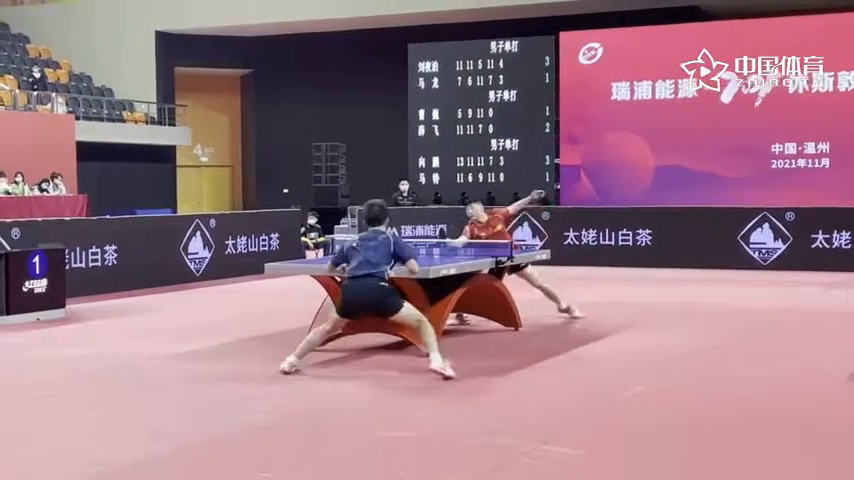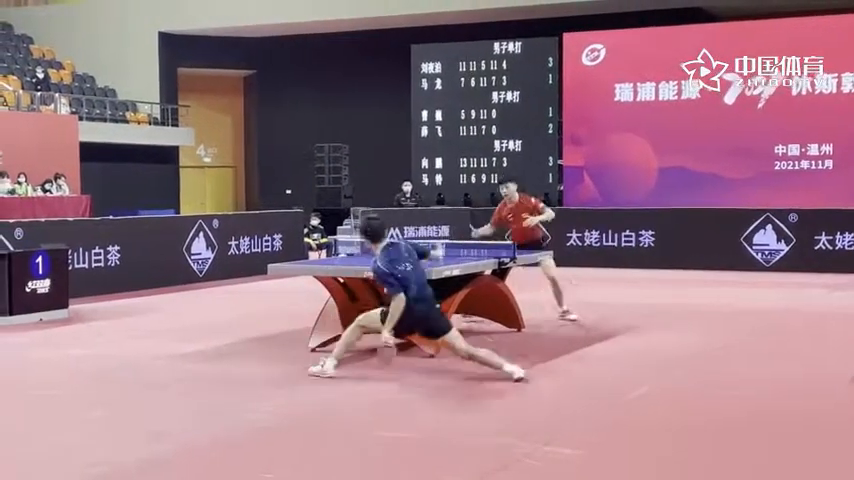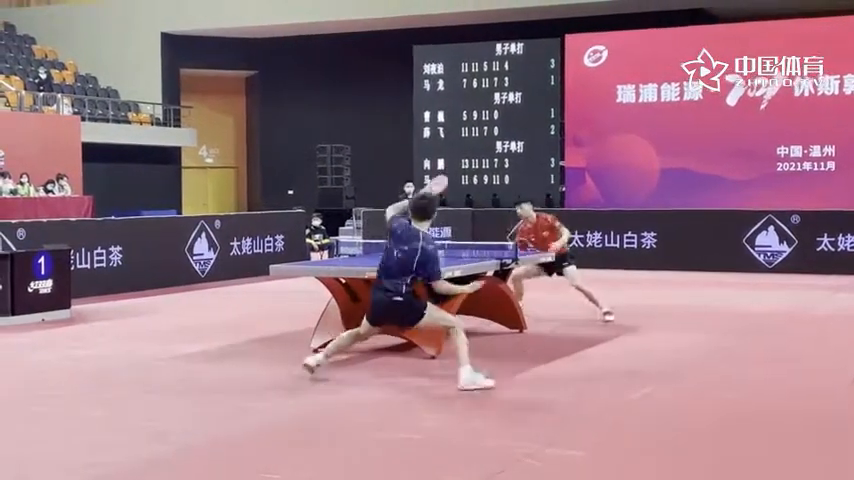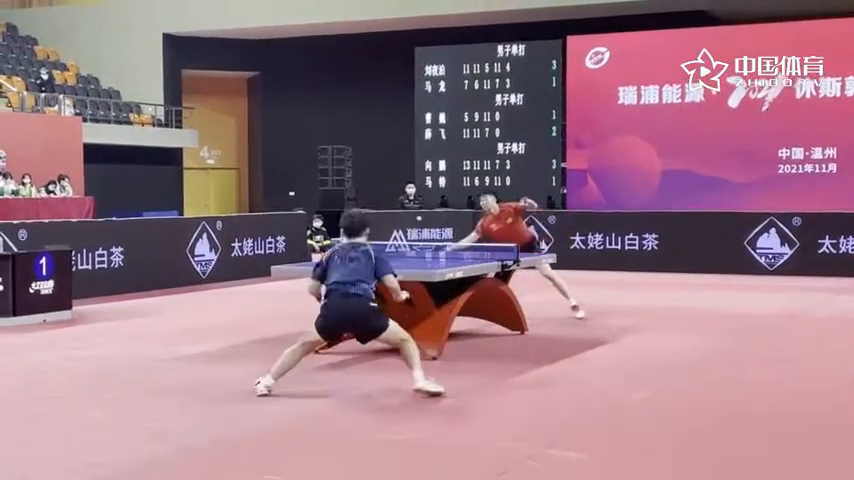
dt=0.4s
person 1, frame 1
left shoulder: (355, 243)
right shoulder: (392, 239)
left elbow: (330, 267)
right elbow: (414, 268)
left wrist: (344, 266)
right wrist: (403, 261)
left hip: (350, 290)
right hip: (376, 290)
left knee: (330, 327)
right knee: (422, 323)
left ankle: (291, 361)
right ankle: (436, 360)
person 1, frame 2
left shoulder: (379, 266)
right shoulder: (405, 246)
left elbow: (399, 299)
right elbow: (431, 255)
left wrist: (387, 330)
left hip: (408, 314)
right hip: (430, 311)
left knee: (359, 324)
right knee: (466, 351)
left ankle: (329, 365)
right ankle: (509, 368)
person 1, frame 3
left shoulder: (398, 227)
right shoulder: (427, 248)
left elbow: (391, 210)
right elbow: (438, 286)
left wrist: (424, 193)
right wrist: (465, 289)
left hip: (379, 299)
right hip: (402, 302)
left knee: (361, 333)
right knee: (454, 326)
left ankle: (318, 359)
right ankle: (466, 375)
person 1, frame 4
left shoulder: (331, 253)
right shoulder: (372, 253)
left elbow: (312, 288)
right elbow: (391, 284)
left wrist: (324, 300)
right wrist: (400, 296)
left hip: (333, 309)
right hip: (363, 310)
left knee: (304, 345)
right knee: (405, 340)
left ankle: (266, 382)
right ankle: (420, 379)
person 2, frame 1
left shoulder: (497, 215)
right shoulder: (471, 228)
left elbow: (513, 208)
right elbow: (461, 241)
left wrist: (531, 197)
left knee: (539, 284)
left ankle: (563, 306)
right ankle: (461, 315)
person 2, frame 2
left shoulder: (530, 201)
right shoulder: (501, 209)
left elbow: (551, 214)
right elbow: (491, 228)
left wrist: (538, 218)
right wrist: (477, 232)
left hip: (536, 243)
right hip: (517, 245)
left knee: (552, 276)
left ankle: (564, 310)
person 2, frame 3
left shoulder: (546, 219)
right shoulder: (522, 229)
left elbow: (566, 233)
right elbow: (520, 248)
left wrist: (558, 244)
left hip: (560, 256)
left knee: (577, 285)
right knee: (515, 275)
left ankle: (604, 310)
person 2, frame 4
left shoulder: (510, 208)
right shoulder: (485, 223)
left elbow: (533, 207)
right elbow: (471, 239)
left wrist: (529, 203)
left hip: (529, 245)
left knee: (548, 274)
left ankle: (573, 304)
